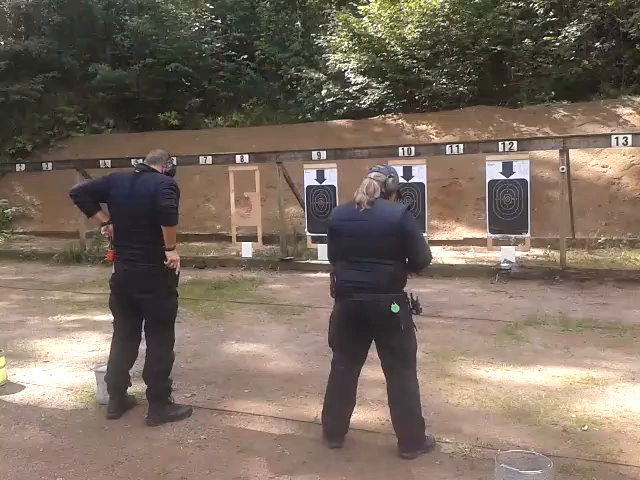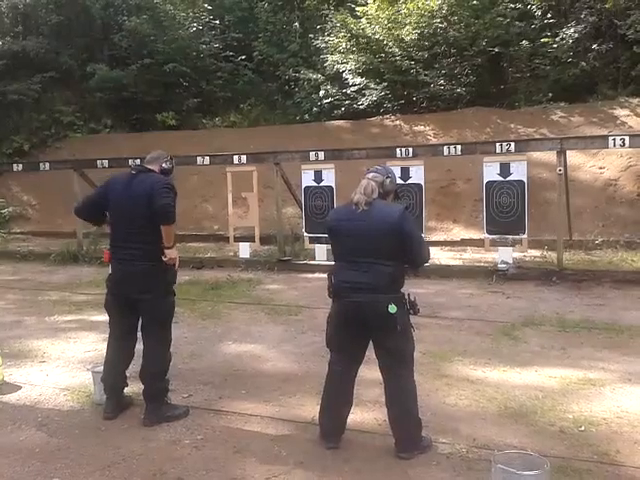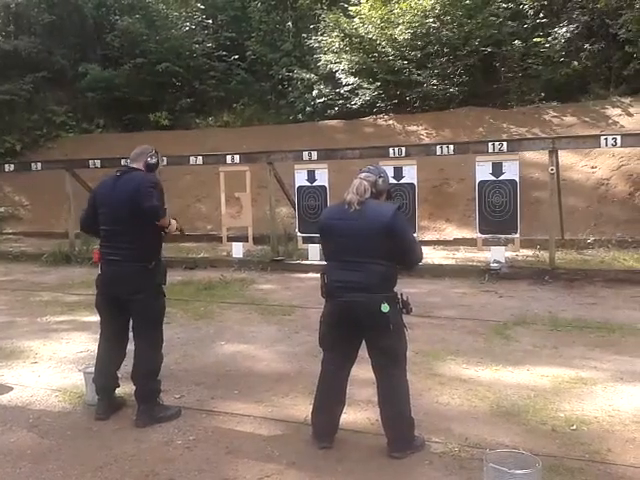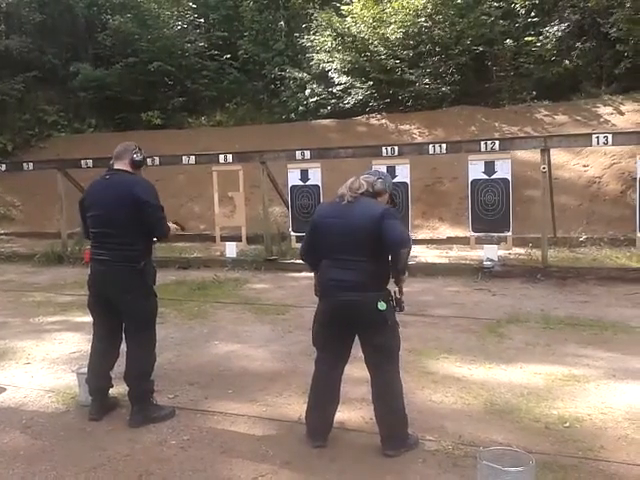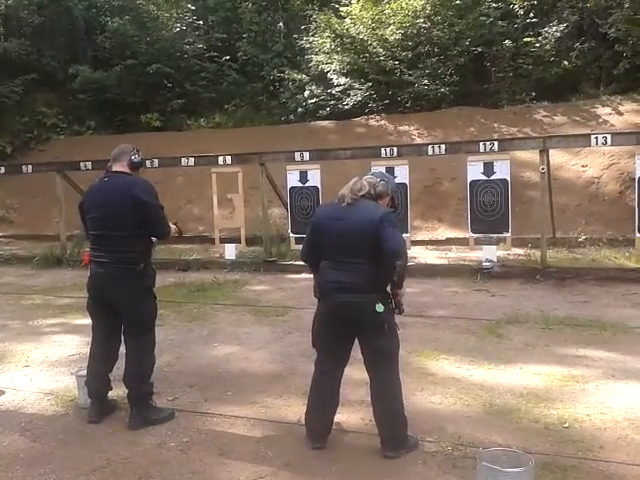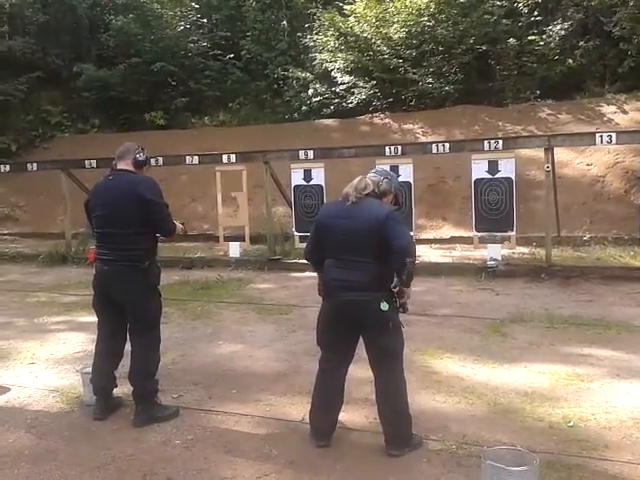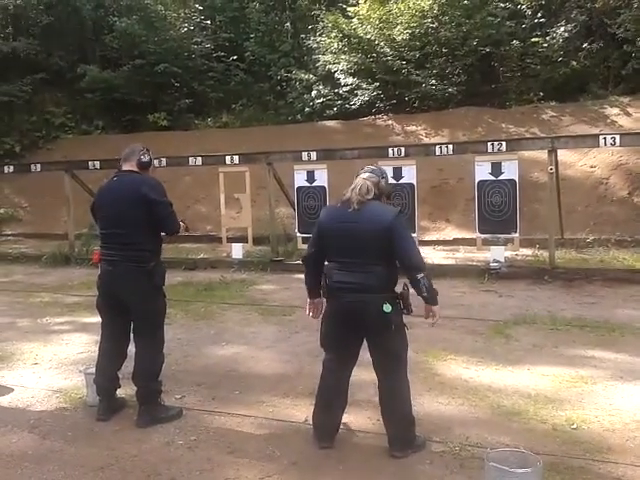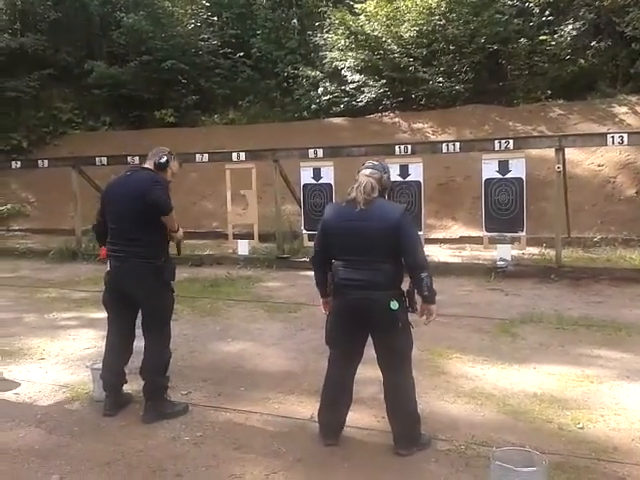
dt=0.5s
person 1, frame 1
left shoulder: (338, 215)
right shoulder: (399, 214)
right elbow: (422, 259)
left hip: (348, 302)
right hip: (388, 304)
left knee: (343, 367)
right knee: (401, 371)
left ankle: (333, 432)
right ankle: (411, 441)
person 1, frame 2
left shoulder: (336, 216)
right shoulder: (397, 215)
right elbow: (420, 256)
left hip: (345, 302)
right hip: (385, 304)
left knee: (340, 367)
right knee: (398, 372)
left ankle: (330, 433)
right ankle: (408, 441)
person 1, frame 3
left shoulder: (329, 215)
right shoulder: (389, 214)
right elbow: (413, 257)
left hip: (338, 302)
right hip: (378, 304)
left knee: (333, 367)
right knee: (391, 371)
left ankle: (323, 433)
right ankle: (401, 441)
person 1, frame 4
left shoulder: (323, 212)
right shoulder: (381, 213)
left elbow: (307, 254)
right elbow: (400, 242)
right wrist: (399, 272)
left hip: (332, 300)
right hip: (371, 302)
left knee: (327, 364)
right knee: (384, 370)
left ankle: (317, 432)
right ankle: (395, 439)
person 1, frame 5
left shoulder: (323, 213)
right shoulder: (381, 216)
left elbow: (308, 255)
right elbow: (396, 253)
right wrist: (396, 285)
left hip: (331, 302)
right hip: (370, 304)
left knee: (326, 367)
right knee: (384, 371)
left ankle: (316, 433)
right ankle: (394, 441)
person 1, frame 6
left shoulder: (328, 212)
right shoulder: (386, 214)
left elbow: (311, 254)
right elbow: (405, 250)
right wrist: (404, 283)
left hip: (336, 301)
right hip: (375, 302)
left knee: (331, 365)
right knee: (388, 370)
left ankle: (321, 432)
right ankle: (399, 439)
person 1, frame 7
left shoulder: (329, 215)
right shoulder: (390, 216)
left elbow: (312, 259)
right elbow: (411, 261)
left wrist: (314, 294)
right wrist: (429, 298)
left hip: (339, 304)
right hip: (379, 305)
left knee: (335, 368)
right knee: (392, 372)
left ankle: (324, 433)
right ankle: (402, 441)
person 1, frame 8
left shoulder: (332, 213)
right shoulder: (396, 214)
left elbow: (319, 259)
right elbow: (416, 260)
left wrist: (325, 293)
right wrist: (427, 297)
left hip: (345, 301)
right hip: (385, 302)
left knee: (340, 366)
right knee: (397, 370)
left ankle: (329, 430)
right ankle: (407, 439)
person 2, frame 1
left shoulder: (116, 181)
right shoulder: (164, 184)
left elbow: (78, 193)
right elbow: (167, 213)
left wrist: (105, 221)
right wrist: (170, 248)
left hip: (123, 272)
right hip: (155, 274)
left knee: (123, 335)
right knee: (159, 340)
left ankle: (116, 399)
right ankle: (159, 406)
person 2, frame 2
left shoulder: (115, 183)
right shoulder: (161, 184)
left elbow: (82, 210)
right elbow: (165, 212)
right wrist: (169, 246)
left hip: (120, 272)
right hip: (152, 274)
left knee: (119, 335)
right knee: (156, 340)
left ankle: (113, 400)
right ankle: (156, 406)
person 2, frame 3
left shoulder: (103, 186)
right shoulder: (147, 183)
left elbow: (87, 226)
right elbow: (153, 210)
right wrist: (167, 224)
left hip: (109, 272)
right hip: (141, 274)
left knee: (111, 335)
right knee: (148, 340)
left ankle: (105, 400)
right ankle: (148, 407)
person 2, frame 4
left shoulder: (91, 190)
right shoulder: (140, 186)
left elbow: (88, 232)
right elbow: (158, 230)
right wrist: (168, 228)
left hip: (99, 273)
right hip: (132, 275)
left knee: (103, 336)
right knee: (140, 340)
left ankle: (98, 401)
right ankle: (142, 407)
person 2, frame 5
left shoulder: (92, 192)
right shoulder: (140, 187)
left elbow: (91, 232)
right elbow: (160, 230)
right wrist: (170, 229)
left hip: (99, 275)
right hip: (131, 276)
left knee: (102, 338)
right knee: (139, 342)
left ankle: (97, 403)
right ankle: (141, 409)
person 2, frame 6
left shoulder: (97, 190)
right shoulder: (144, 185)
left elbow: (99, 228)
right elbow: (164, 227)
right wrist: (176, 227)
left hip: (104, 272)
right hip: (136, 274)
left knee: (108, 335)
right knee: (145, 339)
left ankle: (102, 400)
right ankle: (146, 406)
person 2, frame 7
left shoulder: (103, 191)
right shoulder: (148, 185)
right elbow: (170, 226)
right wrist: (179, 226)
left hip: (109, 273)
right hip: (142, 275)
left knee: (111, 336)
right knee: (149, 340)
left ankle: (106, 401)
right ankle: (149, 406)
person 2, frame 8
left shoulder: (113, 186)
right shoulder: (152, 181)
left elbow: (100, 230)
right elbow: (162, 205)
right wrist: (174, 228)
left hip: (117, 270)
right hip: (150, 271)
left knee: (118, 332)
right knee: (157, 336)
left ankle: (112, 396)
right ankle: (155, 402)
